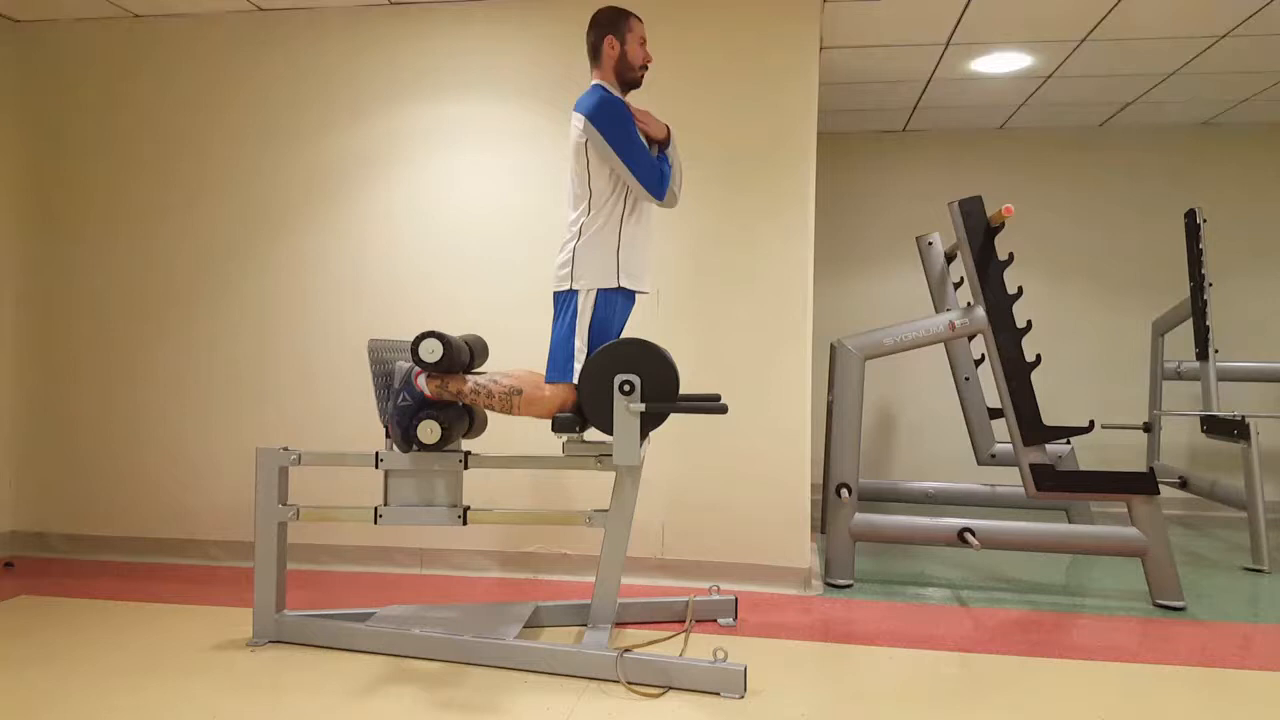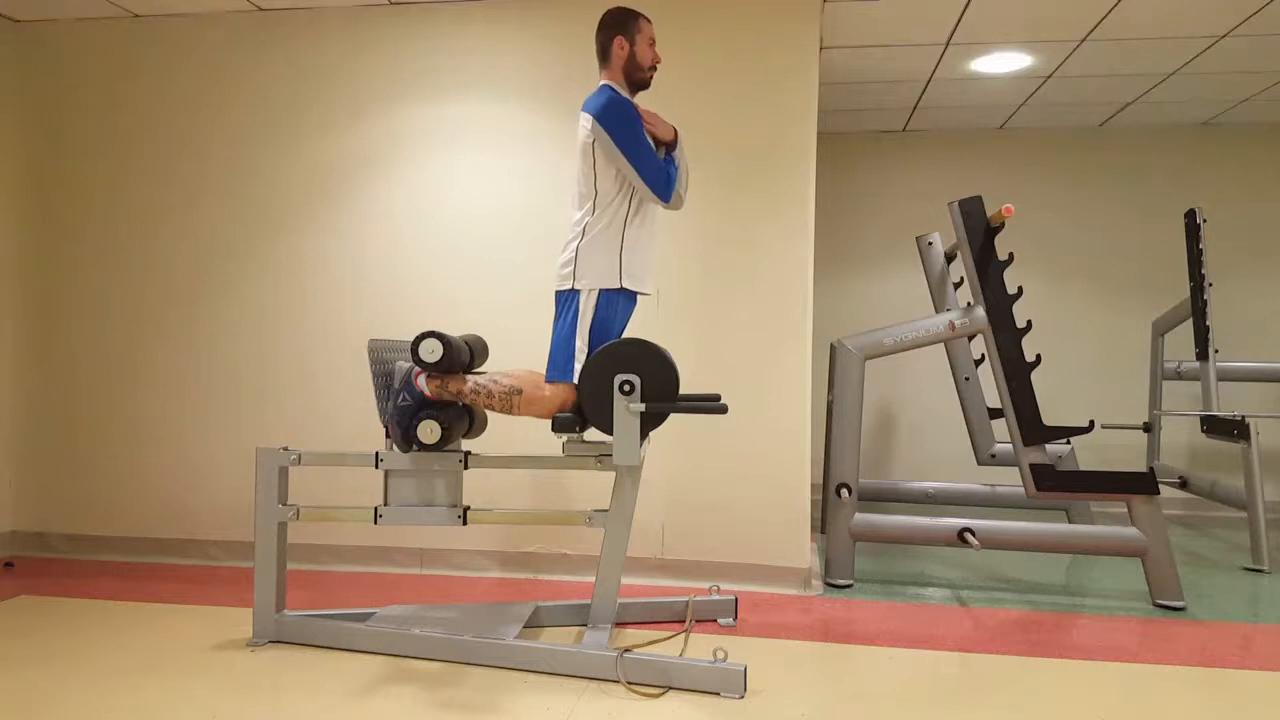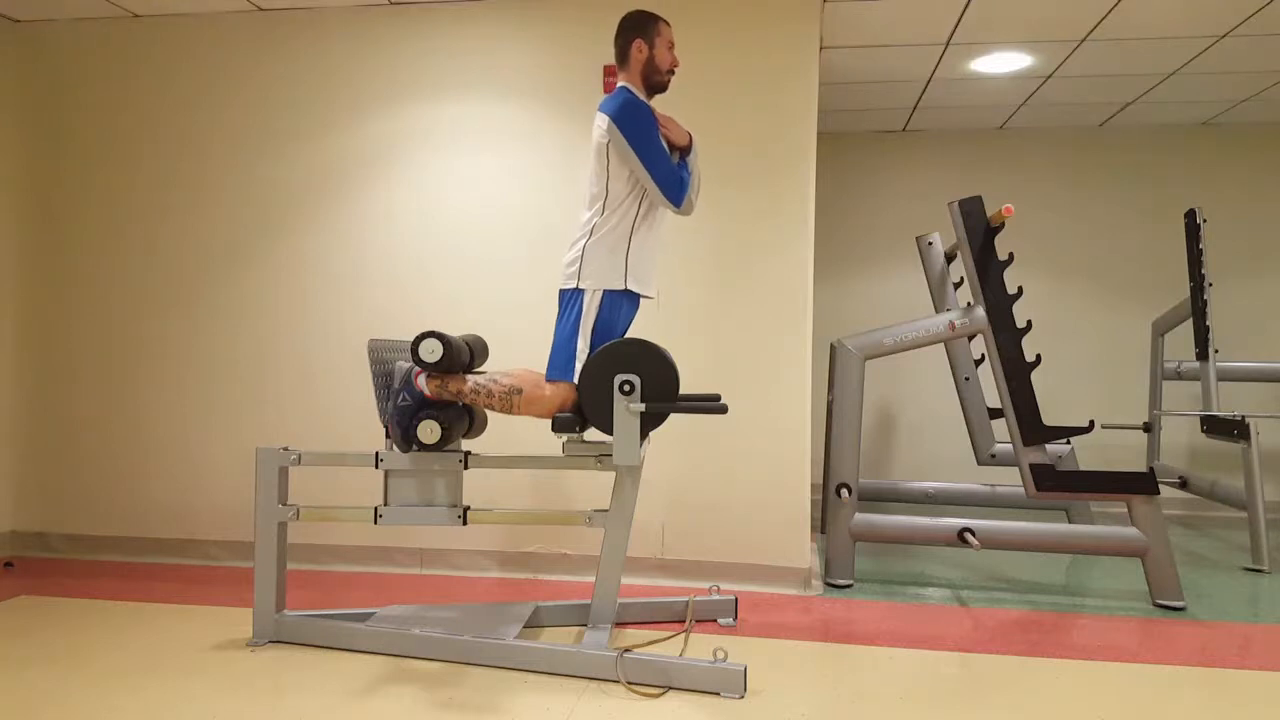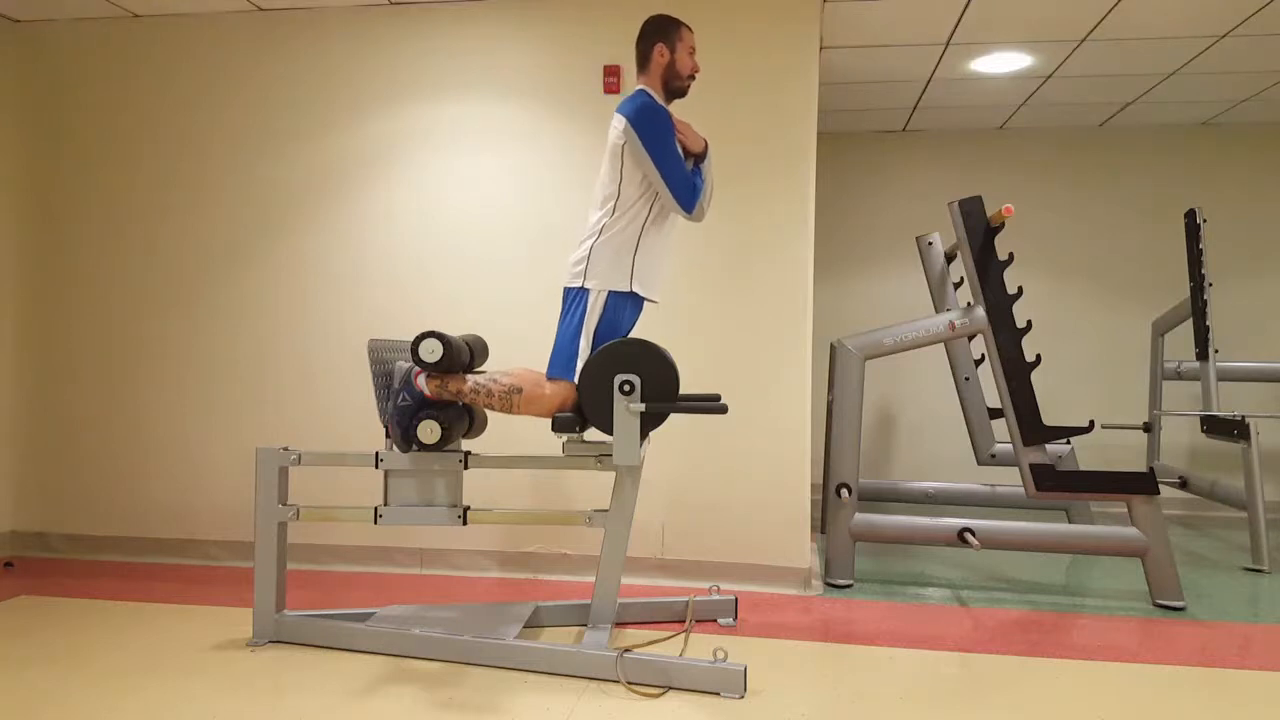
dt=0.3s
person 1, frame 1
left shoulder: (612, 110)
right shoulder: (604, 106)
left elbow: (671, 192)
right elbow: (660, 190)
left wrist: (663, 139)
right wrist: (661, 145)
left hip: (607, 276)
right hip: (594, 278)
left knee: (561, 388)
right knee: (559, 395)
left ankle: (432, 381)
right ankle: (423, 383)
person 1, frame 2
left shoulder: (619, 111)
right shoulder: (612, 107)
left elbow: (677, 195)
right elbow: (666, 192)
left wrist: (670, 142)
right wrist: (665, 148)
left hip: (610, 277)
right hip: (597, 278)
left knee: (560, 389)
right knee: (558, 396)
left ankle: (436, 381)
right ankle: (423, 384)
person 1, frame 3
left shoulder: (633, 113)
right shoulder: (628, 109)
left elbow: (686, 200)
right elbow: (676, 196)
left wrist: (684, 146)
right wrist: (680, 153)
left hip: (615, 278)
right hip: (600, 278)
left knee: (559, 388)
right knee: (558, 395)
left ankle: (434, 380)
right ankle: (424, 384)
person 1, frame 4
left shoulder: (651, 117)
right shoulder: (647, 112)
left elbow: (698, 207)
right elbow: (689, 202)
left wrist: (699, 153)
right wrist: (694, 159)
left hip: (618, 281)
right hip: (605, 279)
left knee: (560, 387)
right knee: (559, 395)
left ankle: (440, 381)
right ankle: (424, 383)
